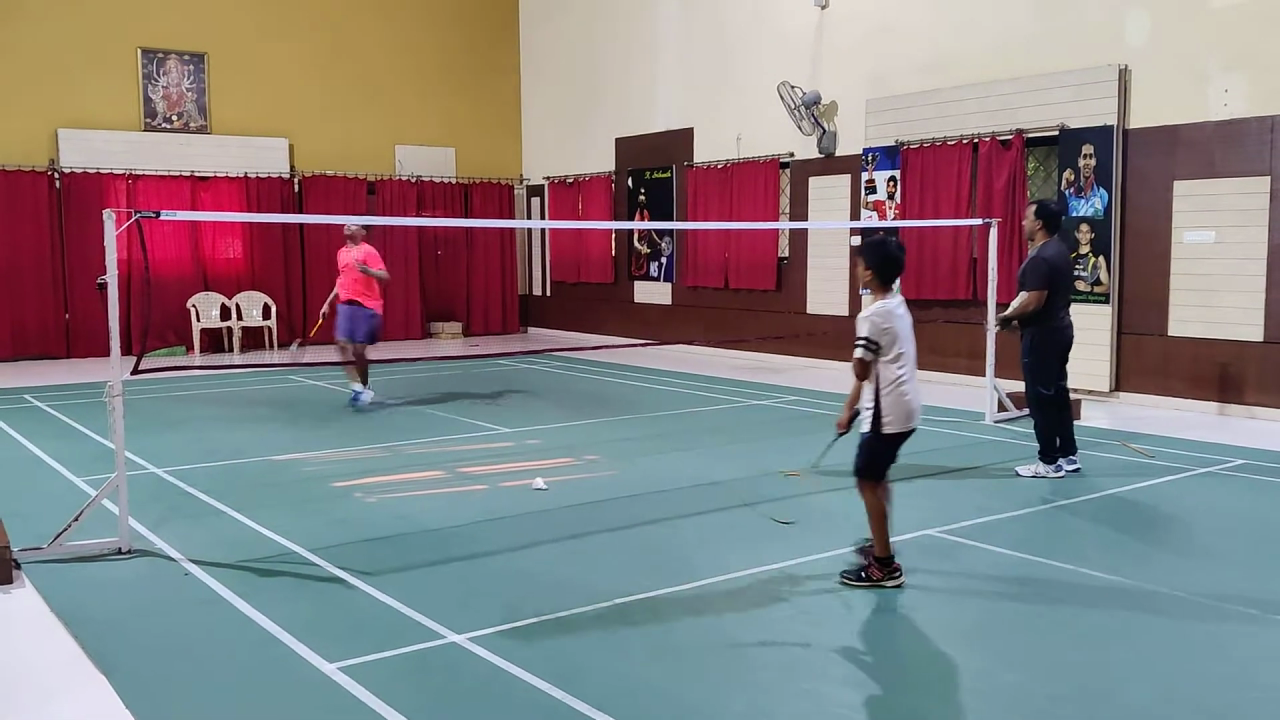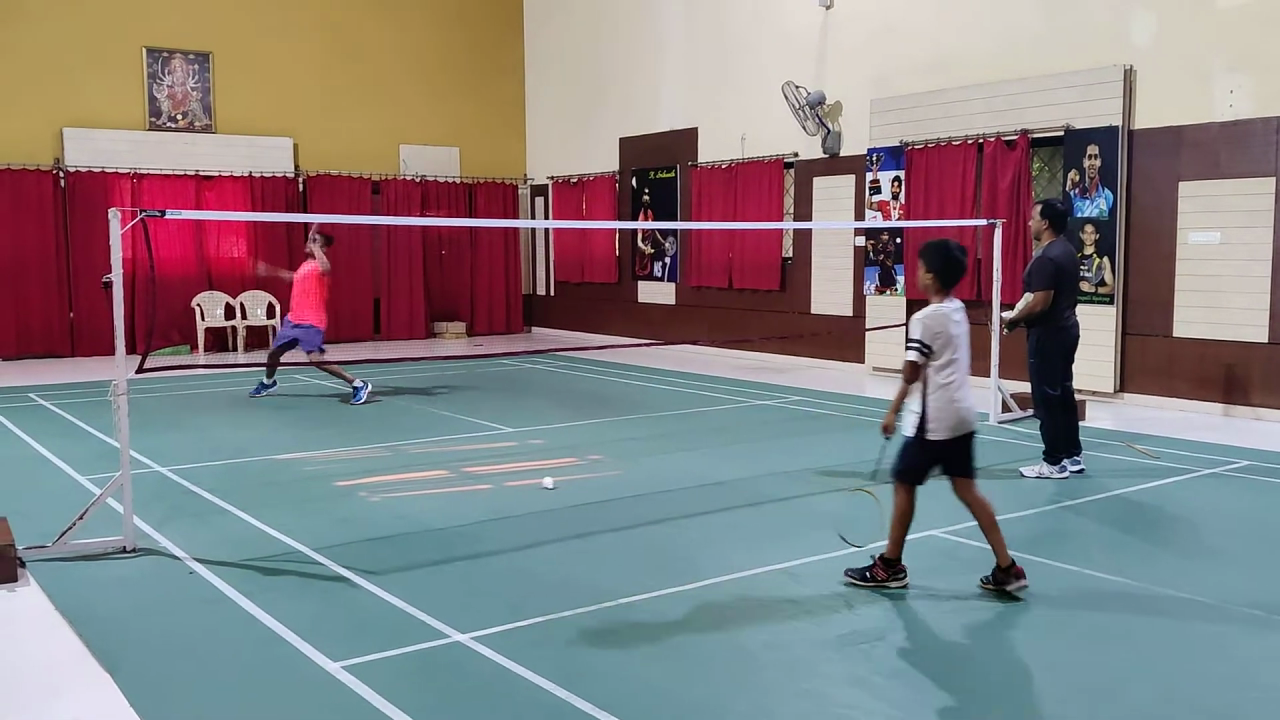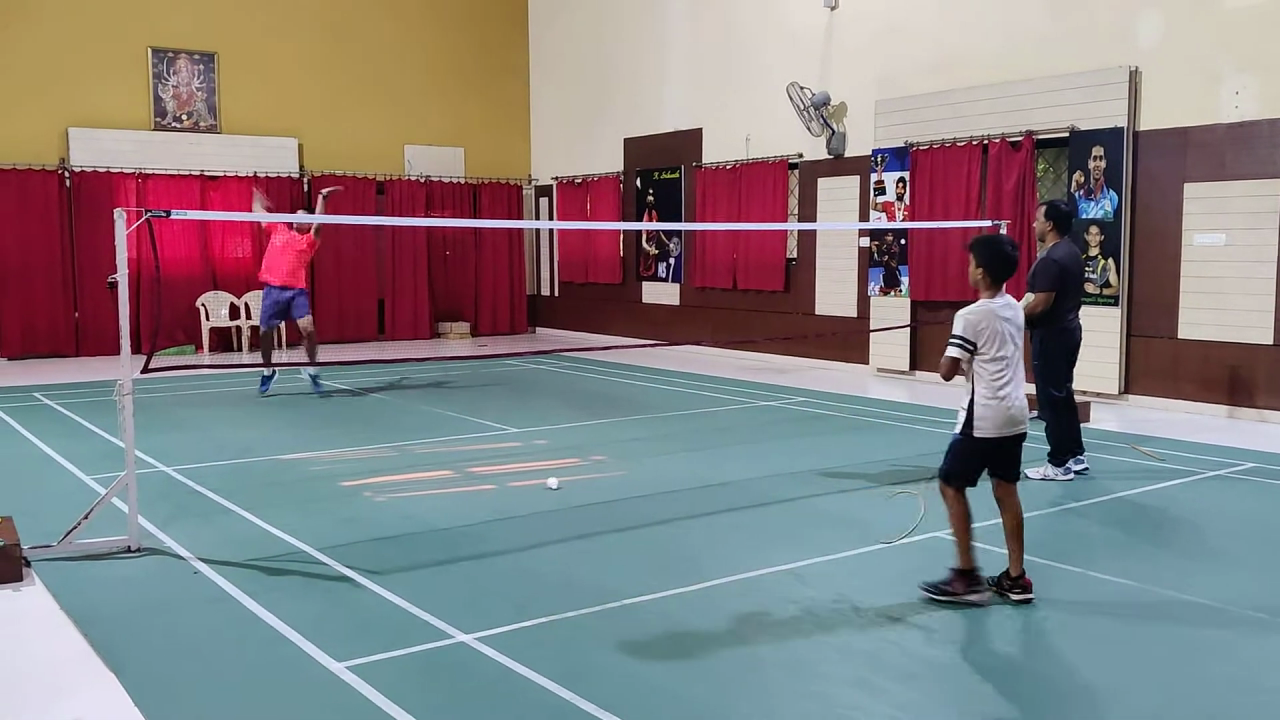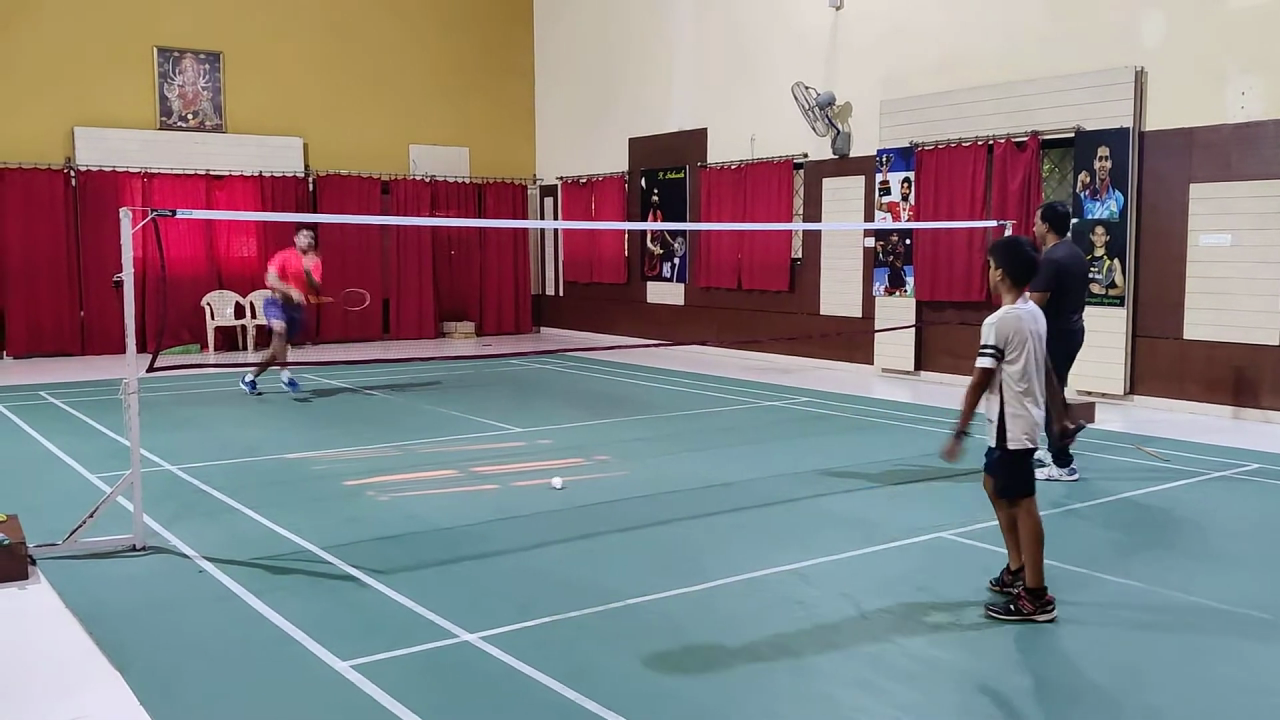
dt=0.3s
person 1, frame 1
left shoulder: (872, 317)
right shoulder: (898, 306)
left elbow: (860, 372)
right wrist: (851, 409)
left hip: (886, 412)
right hip: (905, 407)
left knee: (868, 482)
right knee: (876, 477)
left ankle: (884, 566)
right ankle: (878, 548)
person 1, frame 2
left shoulder: (924, 320)
right shoulder: (958, 312)
left elbow: (910, 375)
left wrist: (894, 412)
right wrist: (896, 410)
left hip: (934, 420)
right hip: (962, 416)
left knee: (904, 485)
right knee: (966, 488)
left ankle: (889, 567)
right ankle: (1007, 568)
person 1, frame 3
left shoulder: (970, 316)
right shoulder: (1014, 309)
left elbow: (948, 371)
left wrist: (954, 362)
left hip: (983, 419)
right hip: (1015, 415)
left knee: (951, 486)
right knee: (1006, 491)
left ankle: (966, 576)
right ankle: (1016, 578)
person 1, frame 4
left shoulder: (997, 322)
right shoulder: (1036, 314)
left elbow: (980, 383)
right elbow: (1049, 374)
left wrist: (958, 432)
right wrist: (1061, 418)
left hip: (1012, 426)
right hip: (1031, 422)
left knee: (1020, 503)
right knee: (995, 486)
left ankle: (1036, 597)
right ankle: (1017, 570)
person 2, frame 1
left shoulder: (1040, 258)
right shoulder: (1060, 251)
left elbow: (1034, 302)
left wrist: (1006, 316)
right wrist: (1016, 316)
left hip: (1042, 334)
right hip: (1059, 329)
left knee: (1040, 397)
right knee: (1058, 394)
left ankle: (1049, 462)
right ankle: (1068, 455)
person 2, frame 2
left shoulder: (1046, 259)
right shoulder: (1067, 251)
left elbow: (1040, 303)
left wrist: (1013, 319)
right wrist: (1019, 314)
left hip: (1048, 335)
right hip: (1066, 330)
left knee: (1046, 399)
right knee: (1063, 395)
left ankle: (1054, 463)
right ankle: (1072, 455)
person 2, frame 3
left shoulder: (1051, 259)
right shoulder: (1071, 253)
left elbow: (1041, 304)
right wrist: (1024, 311)
left hip: (1051, 336)
right hip: (1068, 331)
left knee: (1051, 400)
right knee: (1063, 395)
left ankle: (1059, 464)
right ankle: (1075, 455)
person 2, frame 4
left shoulder: (1049, 260)
right shoulder: (1077, 254)
left elbow: (1036, 303)
left hip: (1053, 336)
right hip: (1072, 331)
left ankle: (1063, 465)
right ankle: (1054, 449)
person 3, frame 1
left shoulder: (368, 251)
right shoulder: (341, 253)
left elbow: (384, 276)
left wrist: (367, 270)
right wrist: (328, 302)
left hip: (368, 306)
right hip: (347, 305)
left knee: (358, 349)
right knee: (343, 344)
left ankle: (364, 386)
right ankle: (357, 388)
person 3, frame 2
left shoulder: (317, 265)
right shoulder: (306, 263)
left elbow: (326, 268)
left wrist: (315, 244)
right wrist: (272, 271)
left hip: (311, 323)
right hip: (292, 320)
left knee: (317, 360)
right knee: (274, 352)
left ankle: (359, 385)
right ankle: (268, 382)
person 3, frame 3
left shoulder: (310, 239)
right shoulder: (279, 230)
left elbow: (317, 226)
right elbow: (258, 209)
left wrist: (322, 197)
right wrist: (257, 194)
left hip: (297, 291)
right hip: (273, 291)
left knee: (308, 329)
right knee: (265, 332)
left ankle: (311, 370)
right ankle: (268, 371)
person 3, frame 4
left shoulder: (315, 262)
right shoulder: (283, 256)
left elbow: (316, 286)
right elbow: (270, 280)
left wrist: (309, 270)
right wrist: (292, 290)
left hip: (295, 308)
right hip: (277, 302)
left knee: (278, 348)
right knee: (280, 329)
left ankle: (250, 378)
right ankle: (286, 375)
